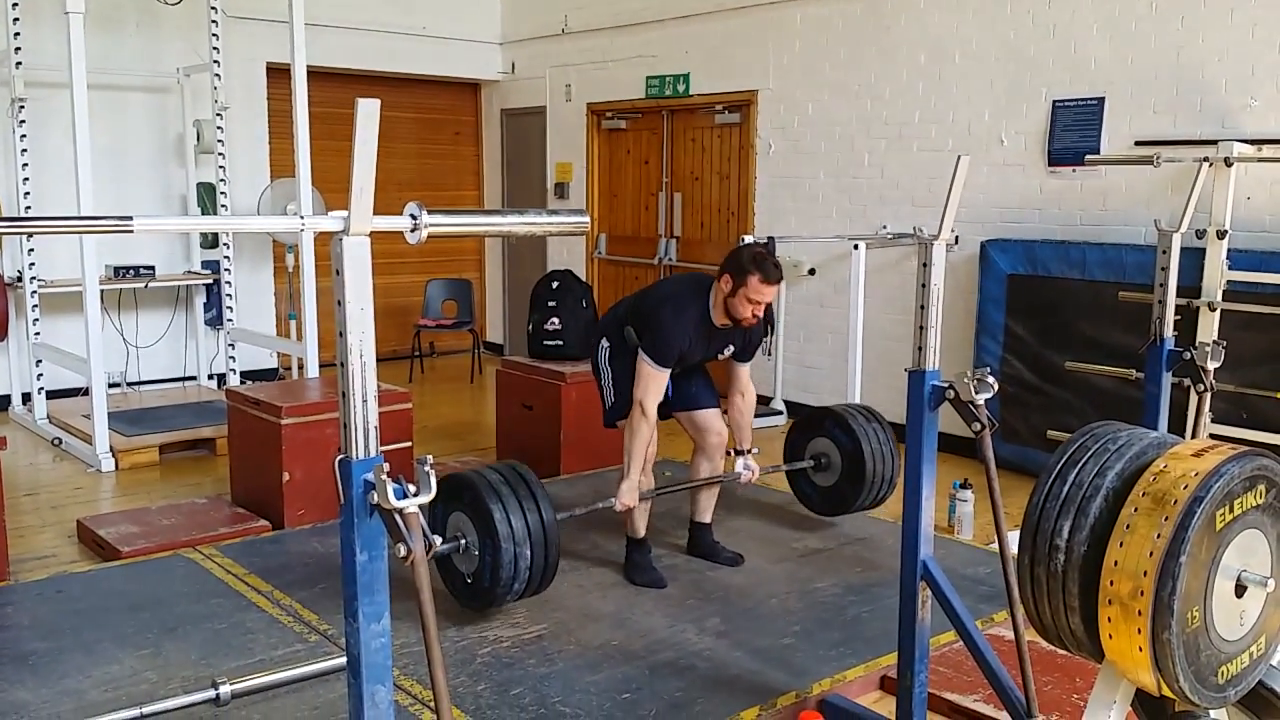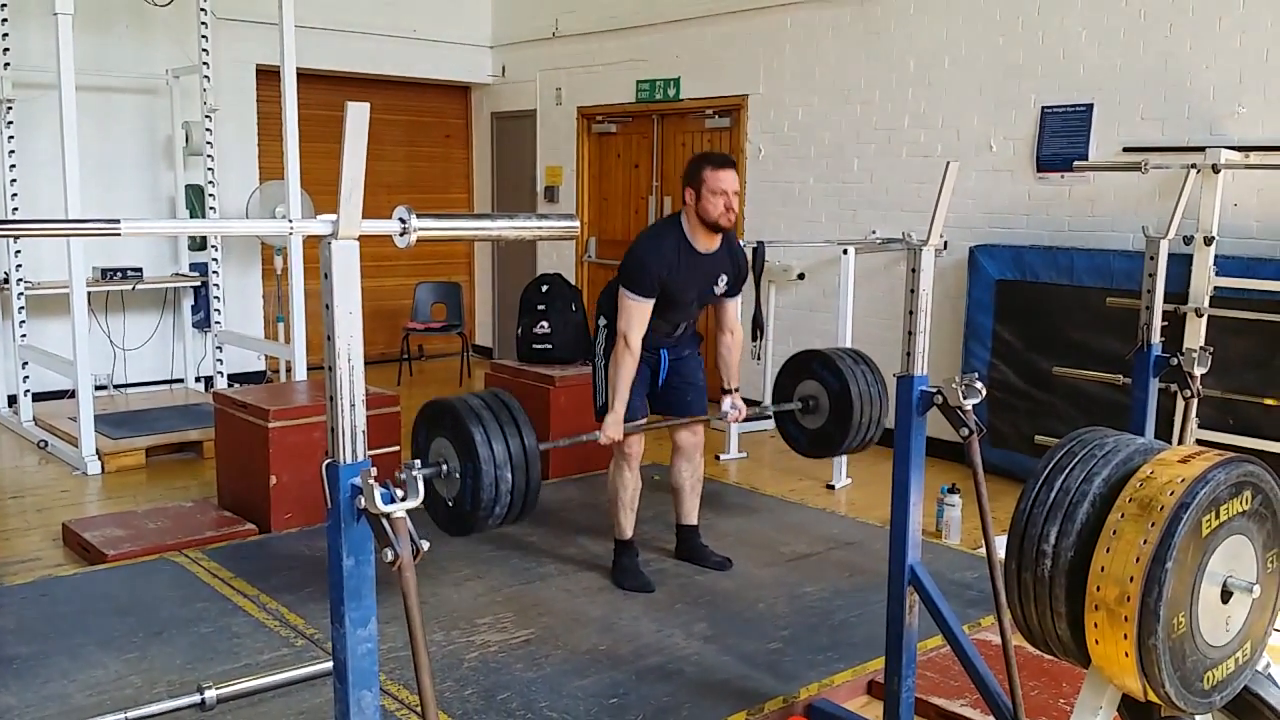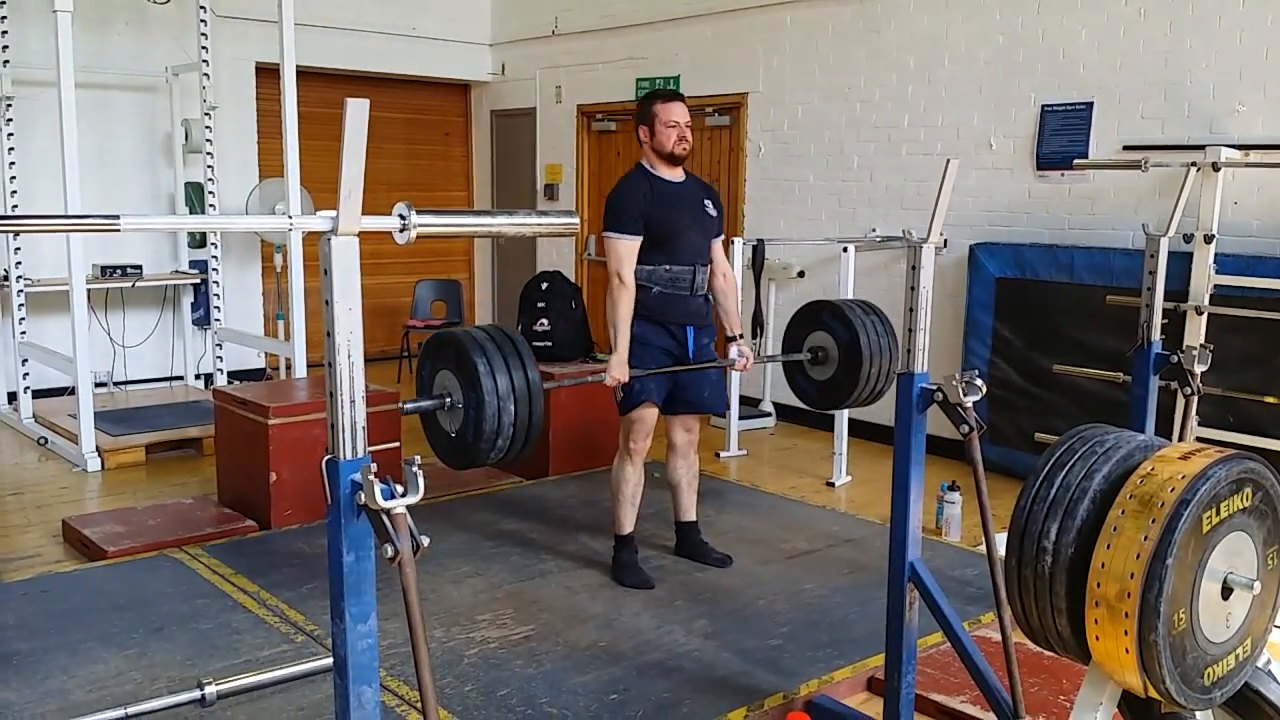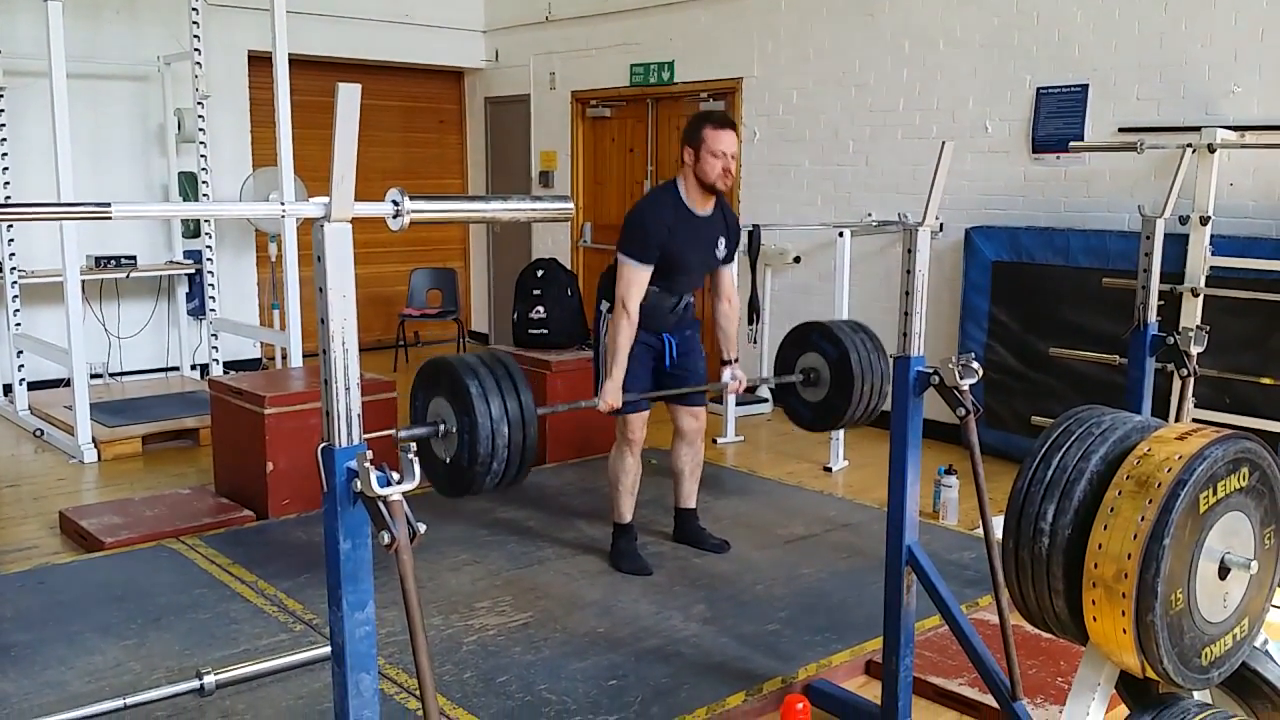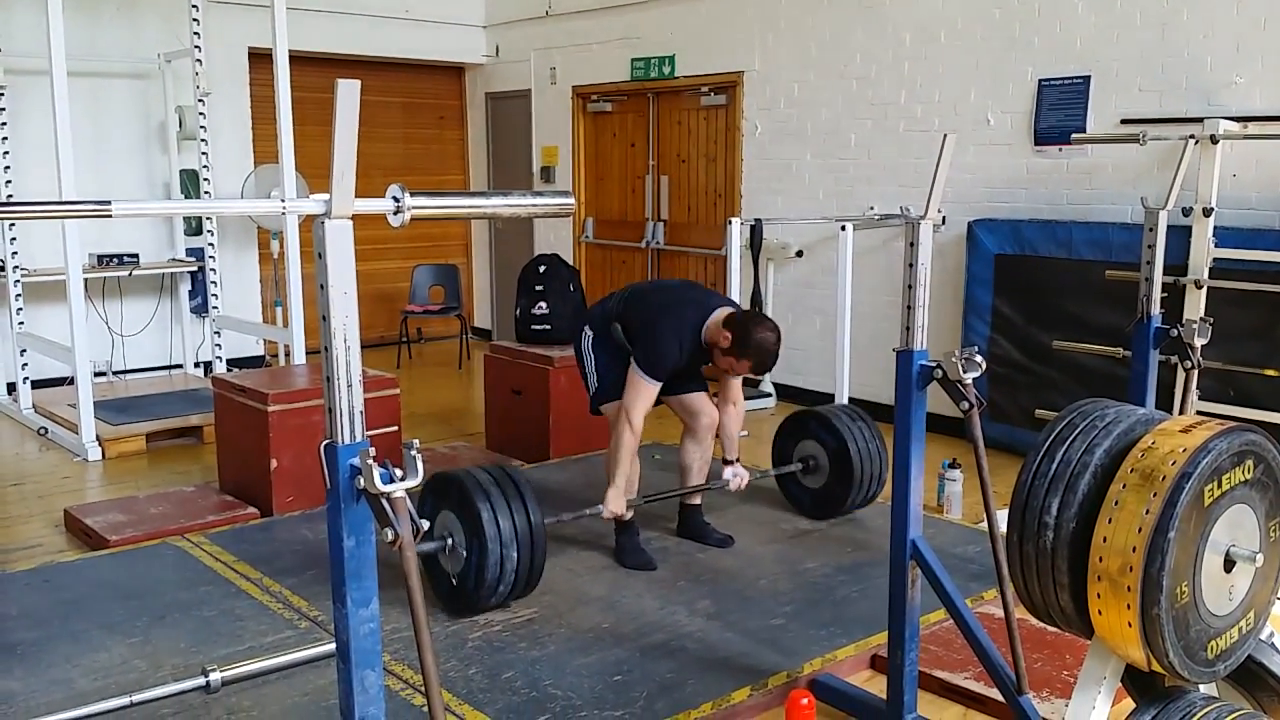
dt=0.5s
person 1, frame 1
left shoulder: (750, 326)
right shoulder: (675, 317)
left elbow: (742, 390)
right elbow: (645, 405)
left wrist: (744, 453)
right wrist: (629, 480)
left hip: (681, 361)
right hip: (623, 351)
left knee: (715, 437)
right knee: (645, 448)
left ankle: (701, 535)
right ankle: (637, 550)
person 1, frame 2
left shoulder: (732, 256)
right shoulder: (655, 250)
left elbow: (729, 329)
right elbow: (630, 338)
left wrist: (731, 392)
right wrist: (615, 413)
left hip: (679, 341)
right hip: (626, 338)
left knee: (691, 440)
right knee: (631, 446)
left ankle: (688, 539)
right ankle: (625, 553)
person 1, frame 3
left shoulder: (704, 194)
right shoulder: (631, 192)
left elbow: (720, 271)
right elbow: (621, 277)
left wrist: (735, 336)
right wrist: (620, 353)
left hip: (697, 331)
right hip: (648, 332)
left knee: (685, 437)
right knee: (637, 442)
left ankle: (688, 535)
right ankle: (624, 550)
person 1, frame 4
left shoulder: (727, 223)
right shoulder: (654, 214)
left elbow: (725, 296)
right elbow: (628, 304)
left wrist: (730, 361)
right wrist: (613, 382)
left hip: (679, 323)
right hip: (627, 315)
left knee: (693, 423)
right knee: (632, 430)
left ankle: (687, 521)
right ankle: (623, 535)
person 1, frame 5
left shoulder: (737, 328)
right shoulder: (671, 335)
left elbow: (731, 401)
right elbow: (632, 414)
left wrist: (731, 462)
right wrist: (616, 490)
left hip: (647, 341)
right hip: (605, 337)
left knee: (705, 417)
right knee: (630, 430)
left ankle: (690, 516)
right ankle: (626, 531)
